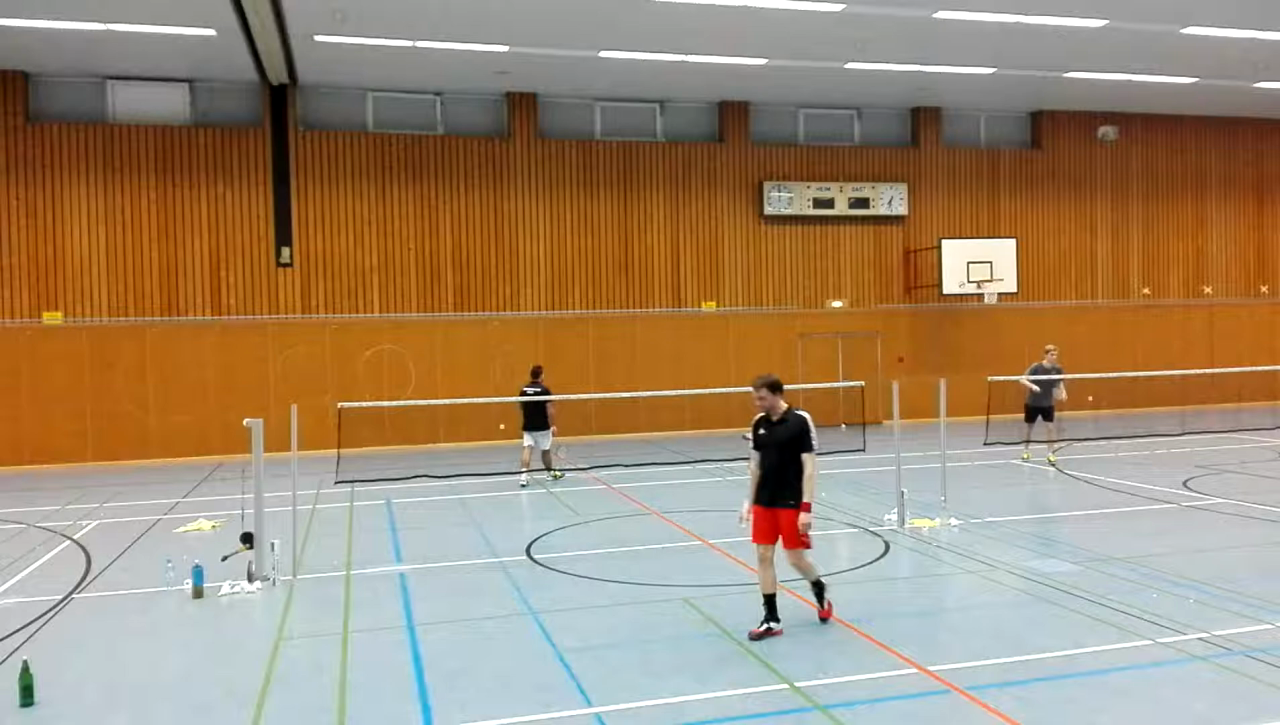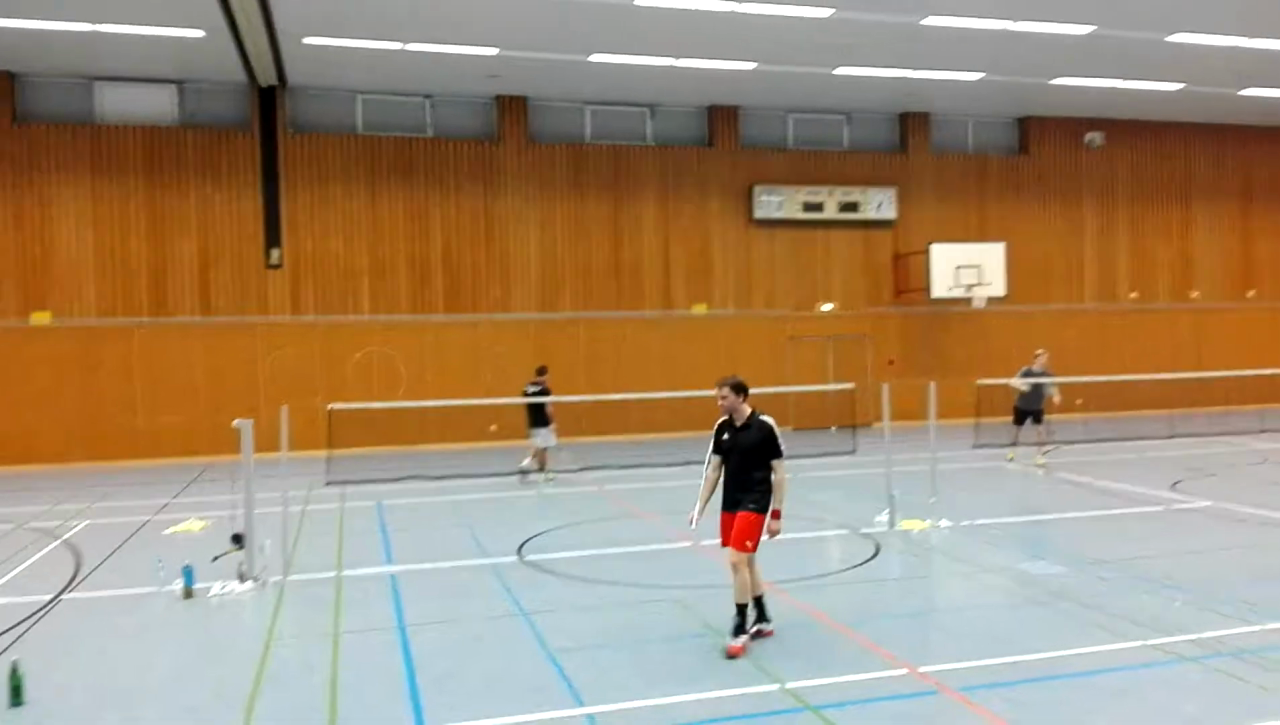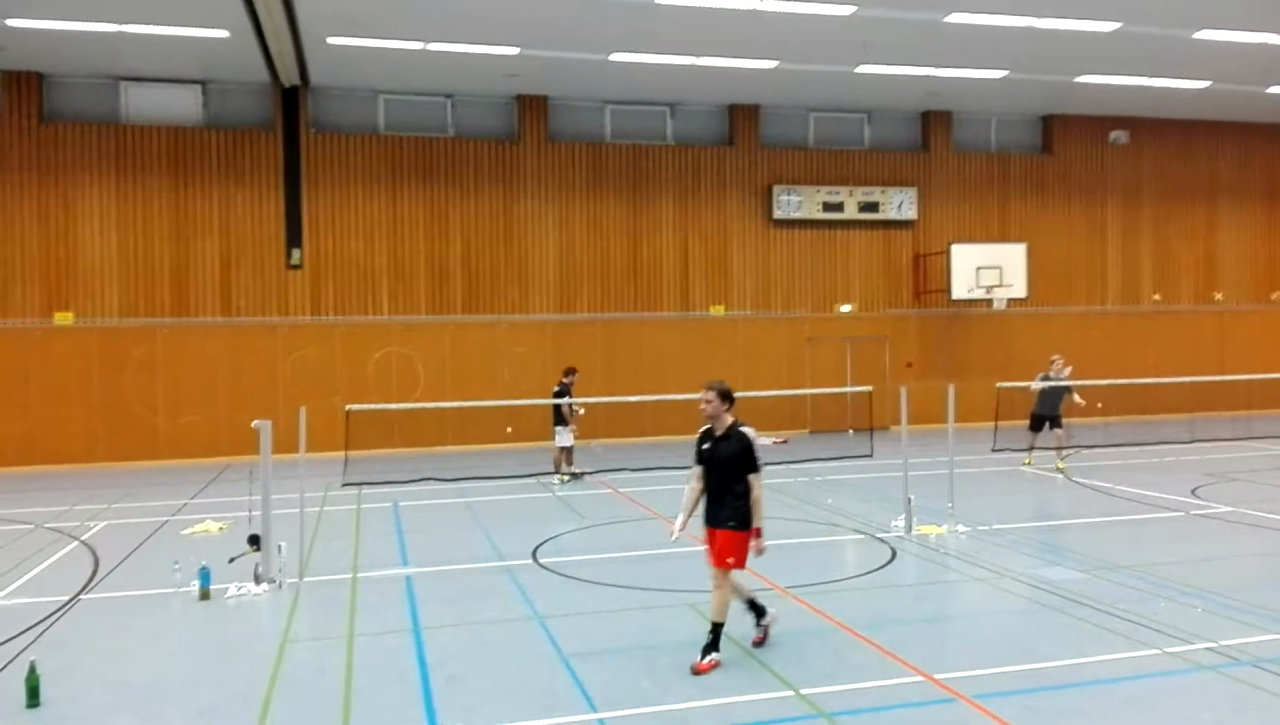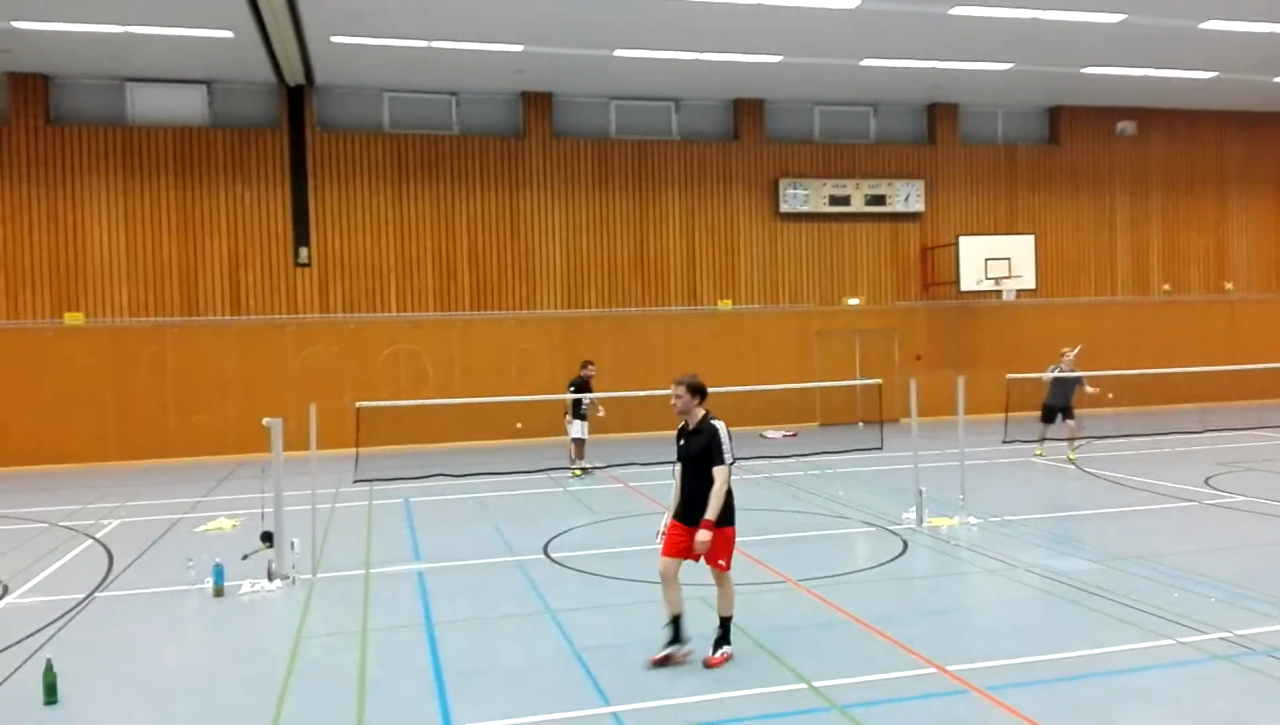
dt=0.3s
person 1, frame 1
left shoulder: (801, 421)
right shoulder: (759, 423)
left elbow: (810, 467)
left wrist: (806, 508)
right wrist: (749, 500)
left hip: (791, 502)
right hip: (765, 501)
left knee: (795, 557)
right knee: (763, 556)
left ankle: (820, 592)
right ankle: (771, 618)
person 1, frame 2
left shoulder: (765, 426)
right shoulder: (722, 427)
left elbow: (779, 473)
right elbow: (713, 469)
left wrist: (776, 514)
right wrist: (700, 505)
left hip: (753, 505)
right hip: (729, 505)
left knee: (737, 560)
right knee: (746, 562)
left ankle: (739, 629)
right ankle: (762, 619)
person 1, frame 3
left shoulder: (744, 438)
right shoulder: (703, 436)
left elbow: (756, 489)
right elbow: (696, 481)
left wrist: (757, 532)
right wrist: (683, 516)
left hip: (735, 522)
right hip: (711, 519)
left knee: (720, 580)
right knee: (723, 579)
left ankle: (713, 647)
right ankle: (762, 615)
person 1, frame 4
left shoulder: (716, 430)
right shoulder: (682, 432)
left elbow: (721, 481)
left wrist: (708, 526)
right wrist: (670, 515)
left hip: (716, 520)
right hip: (684, 517)
left knee: (721, 578)
right knee: (666, 571)
left ankle: (723, 641)
right ankle: (677, 641)
